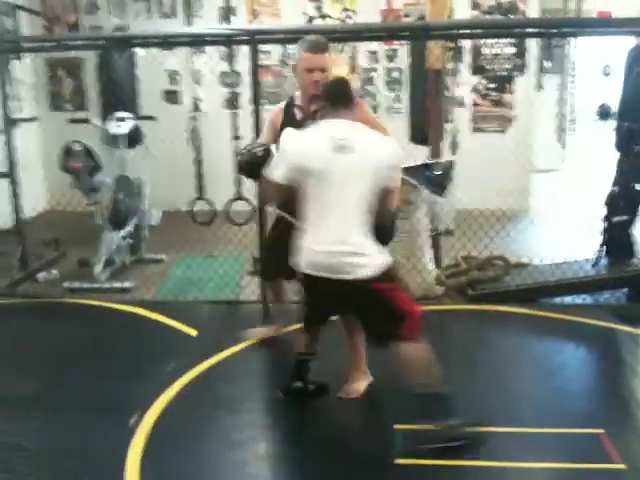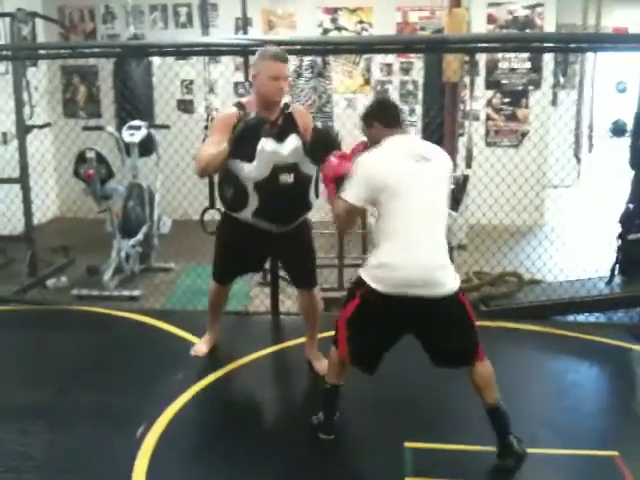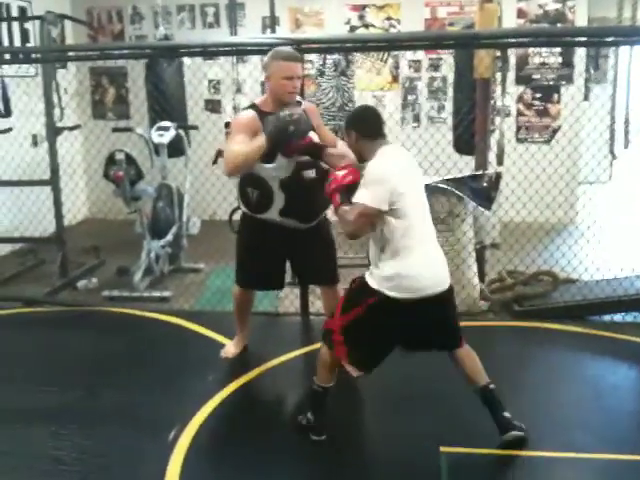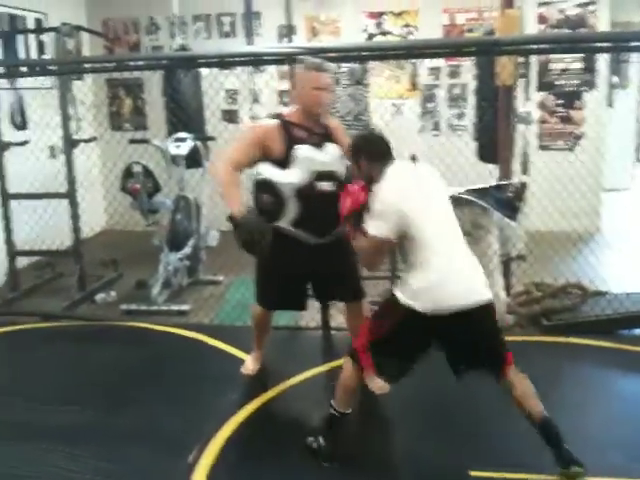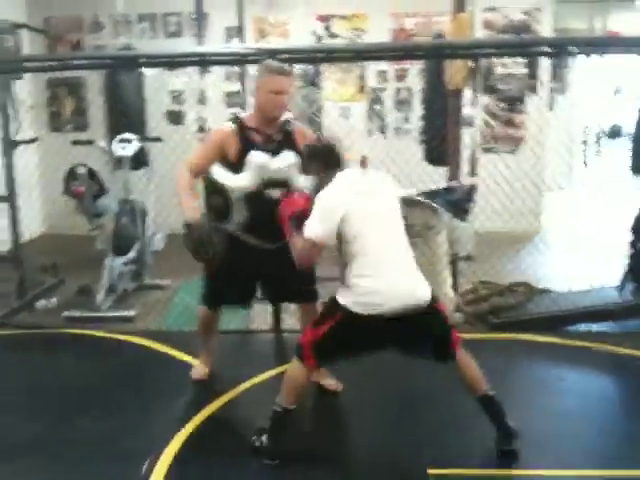
dt=0.5s
person 1, frame 1
left shoulder: (298, 141)
right shoulder: (384, 145)
left elbow: (272, 194)
right elbow: (386, 204)
left hip: (313, 260)
right hip: (362, 262)
left knee: (314, 320)
right knee: (408, 331)
left ankle: (298, 380)
right ankle: (438, 411)
person 1, frame 2
left shoulder: (372, 162)
right shoulder: (440, 156)
left elbow: (343, 220)
left wrist: (332, 182)
left hip: (386, 277)
right hip: (437, 279)
left knee: (345, 341)
right knee: (474, 356)
left ankle: (327, 416)
right ankle: (505, 441)
person 1, frame 3
left shoulder: (378, 168)
right shoulder: (404, 159)
left elbow: (354, 228)
left wrist: (338, 199)
right wrist: (355, 189)
left hip: (393, 283)
right hip: (434, 278)
left knee: (335, 337)
right knee: (455, 345)
left ankle: (315, 415)
right ankle: (504, 420)
person 1, frame 4
left shoulder: (386, 193)
right shoulder: (424, 172)
left elbow: (369, 259)
left wrist: (353, 224)
left hip: (421, 298)
right hip: (471, 293)
left knee: (360, 354)
right knee: (506, 369)
left ankle: (330, 438)
person 1, frame 5
left shoulder: (329, 196)
right shoulder: (383, 180)
left elbow: (304, 258)
left wrist: (290, 226)
left hip: (363, 301)
right hip: (413, 294)
left knee: (306, 354)
right knee: (454, 348)
left ankle: (272, 437)
right ankle: (503, 429)
person 2, frame 1
left shoulder: (351, 110)
right shoulder: (281, 113)
right hip: (293, 215)
right knee: (270, 272)
left ankle: (360, 370)
right ankle: (277, 324)
person 2, frame 2
left shoulder: (299, 115)
right shoulder: (231, 118)
left elbow: (320, 151)
right elbow: (202, 167)
left wrist: (327, 150)
right wrist: (231, 146)
left hip: (291, 221)
right hip: (243, 221)
left knee: (307, 286)
right knee: (222, 279)
left ankle: (312, 349)
right ankle: (211, 333)
person 2, frame 3
left shoulder: (308, 112)
right shoulder: (249, 119)
left elbow: (333, 144)
right elbow: (231, 165)
left wrist: (343, 155)
right wrist: (270, 137)
left hip: (310, 220)
right hip: (263, 223)
left knee: (329, 283)
right knee: (246, 285)
right ankle: (241, 336)
person 2, frame 4
left shoulder: (332, 127)
right shoulder: (270, 130)
right elbow: (227, 167)
right wrist: (238, 212)
left hip: (331, 235)
right hip: (284, 237)
left knee: (355, 300)
right knee: (267, 303)
right ankle: (258, 351)
person 2, frame 5
left shoulder: (296, 133)
right shoulder: (226, 134)
right elbow: (187, 173)
right wrist: (194, 216)
left hip: (282, 238)
right hip: (237, 239)
left knee: (308, 301)
right knee: (213, 303)
left ankle: (316, 367)
right ankle: (205, 356)
